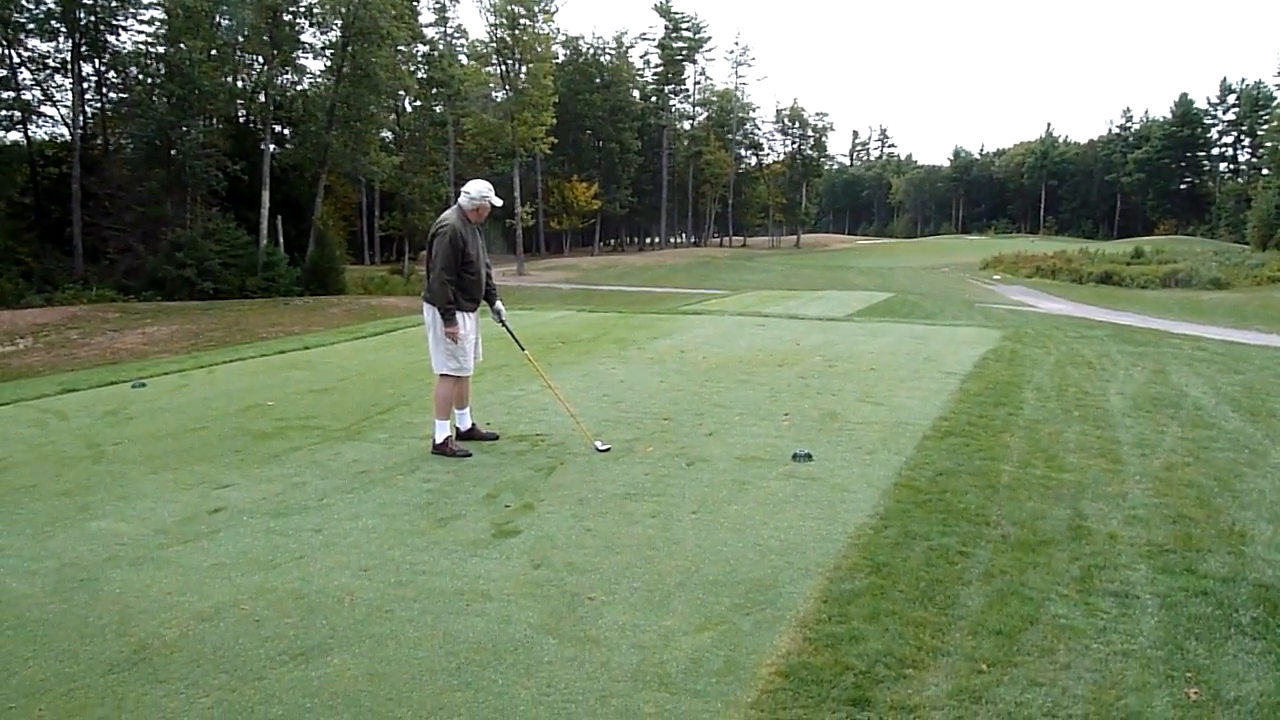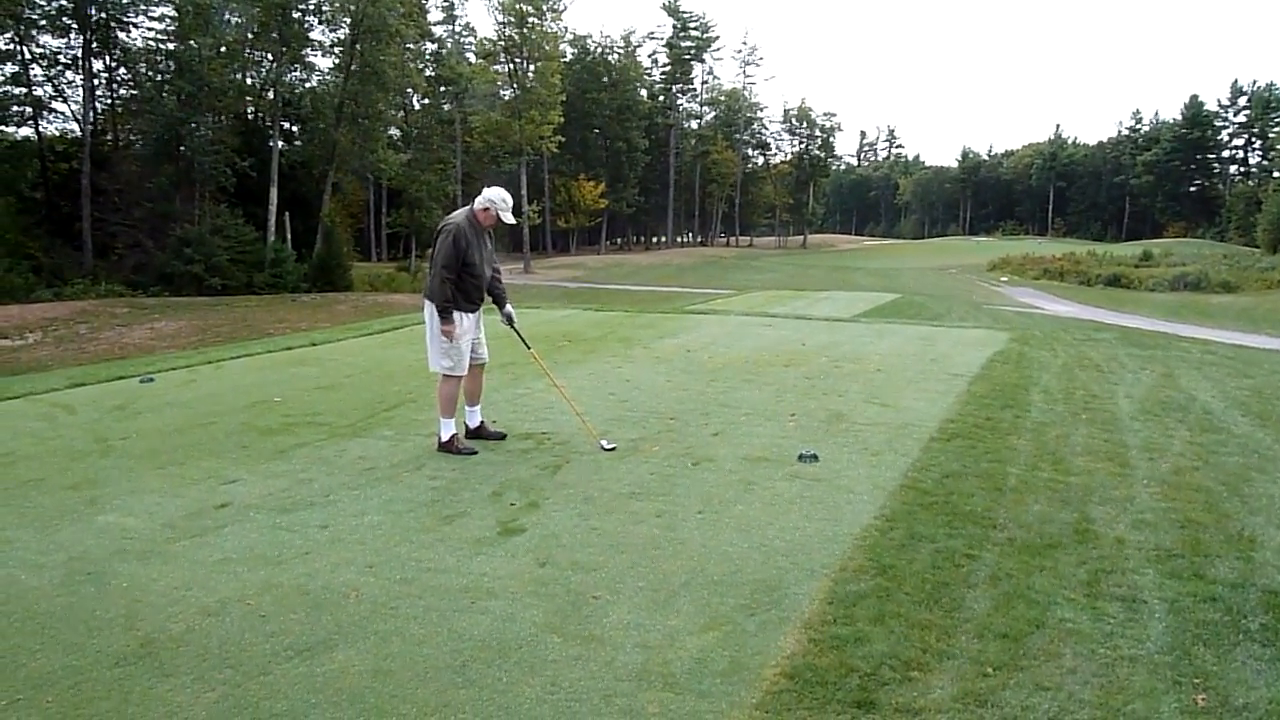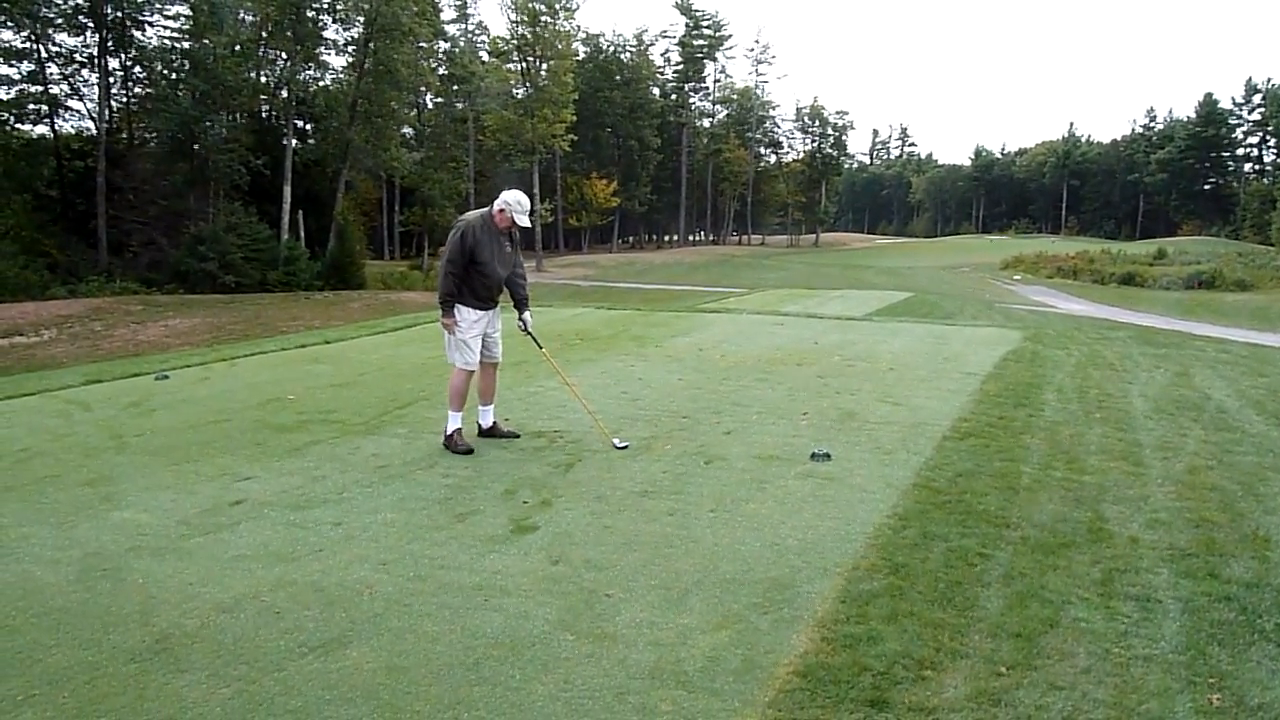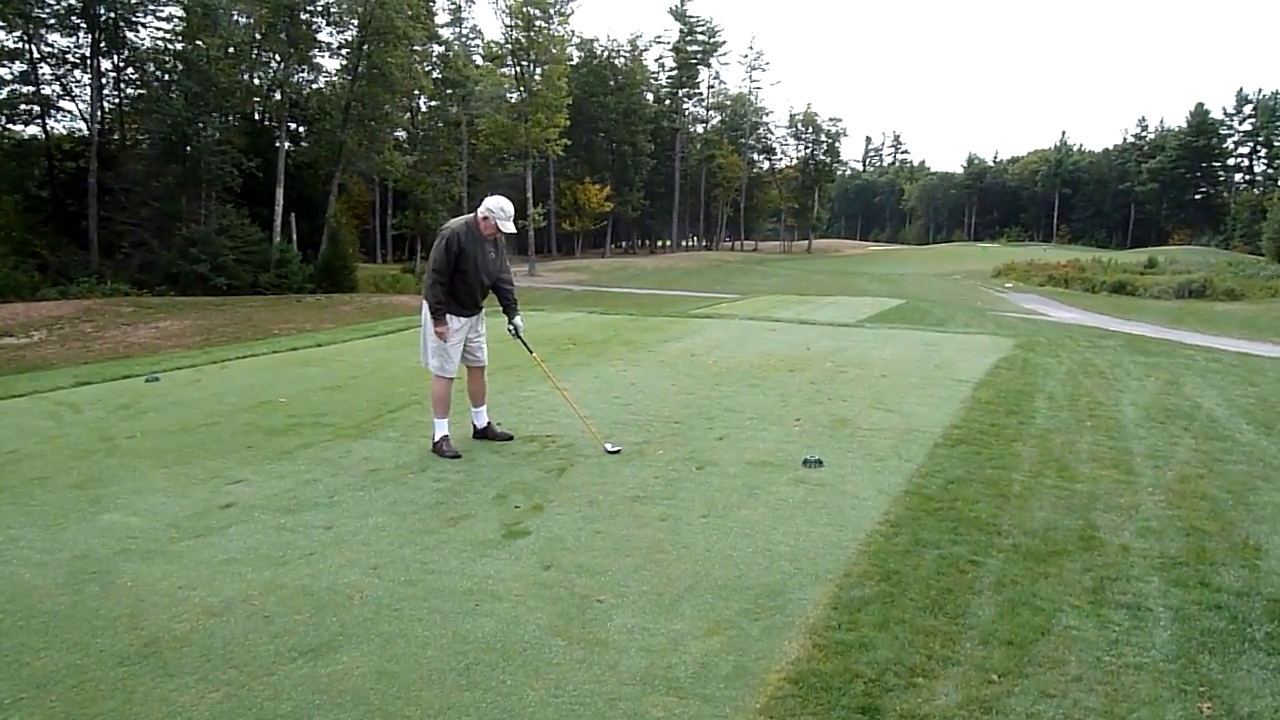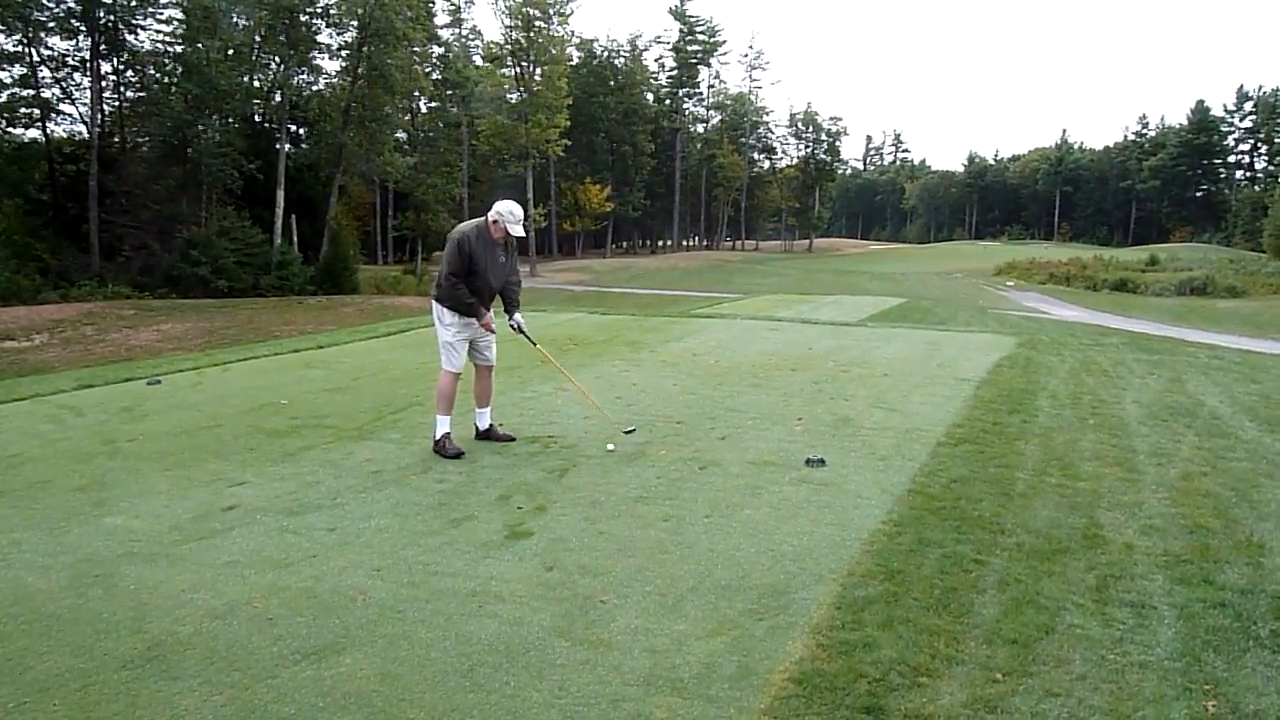
dt=0.5s
person 1, frame 1
left shoulder: (471, 225)
right shoulder: (449, 229)
left elbow: (483, 266)
right elbow: (441, 278)
left wrist: (493, 299)
right wrist: (449, 319)
left hip: (466, 309)
right hip: (449, 312)
left knee: (464, 369)
right knee: (450, 372)
left ankle: (465, 426)
right ankle: (441, 438)
person 1, frame 2
left shoulder: (483, 229)
right shoulder: (455, 228)
left elbow: (491, 269)
right elbow: (441, 276)
left wrist: (502, 302)
right wrist: (446, 317)
left hip: (471, 309)
right hip: (451, 311)
left knee: (477, 364)
right knee: (453, 371)
left ankle: (474, 424)
right ankle: (447, 436)
person 1, frame 3
left shoulder: (510, 233)
right shoulder: (468, 227)
left elbow: (516, 272)
right elbow: (449, 270)
left wrist: (523, 307)
right wrist: (447, 310)
left hip: (490, 308)
right hip: (464, 308)
left knee: (491, 364)
right knee: (465, 367)
left ankle: (487, 423)
right ankle: (453, 429)
person 1, frame 4
left shoulder: (495, 239)
right shoulder: (453, 234)
left elbow: (502, 277)
right elbow: (435, 278)
left wrist: (512, 312)
right wrist: (439, 318)
left hip: (474, 312)
right hip: (447, 314)
left knee: (477, 367)
right knee: (444, 373)
left ankle: (481, 424)
right ankle: (440, 436)
person 1, frame 5
left shoulder: (507, 241)
right shoulder: (463, 237)
left elbow: (511, 278)
right elbow: (450, 281)
left wrist: (513, 310)
right wrist: (479, 312)
left hip: (482, 313)
right hip: (453, 311)
left knee: (486, 367)
right knee: (452, 369)
left ankle: (484, 426)
right ankle: (442, 435)
